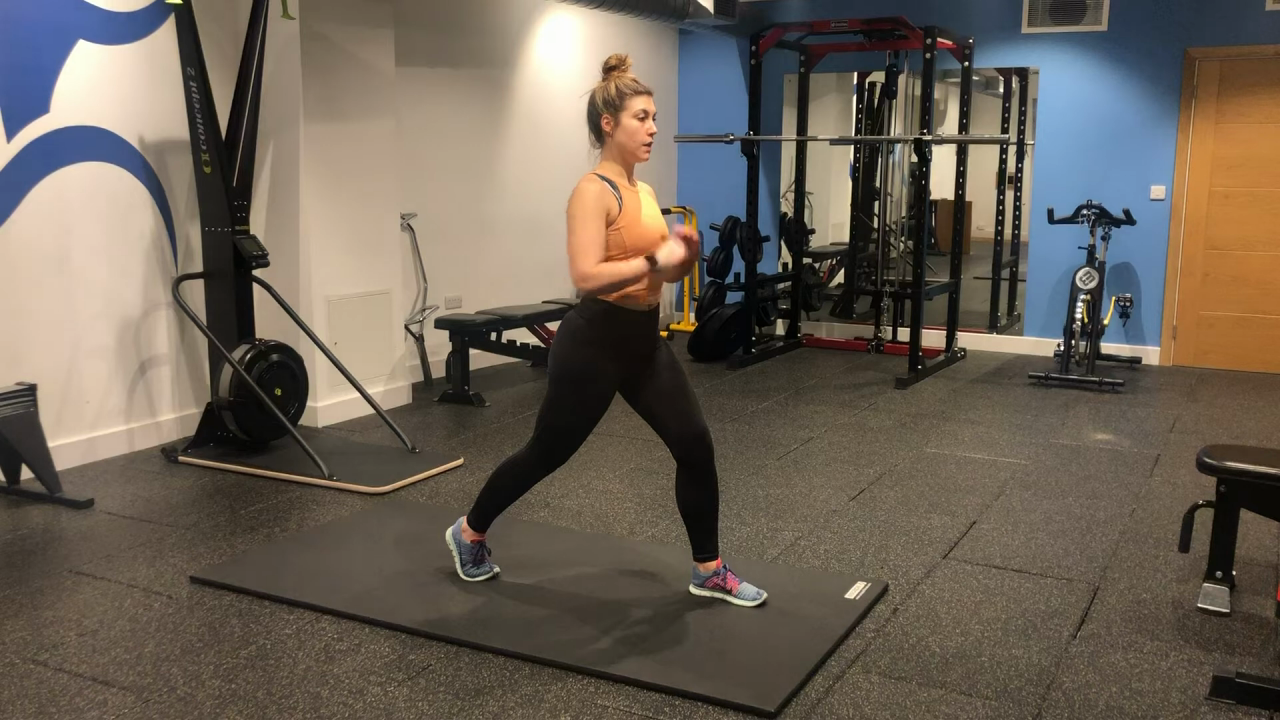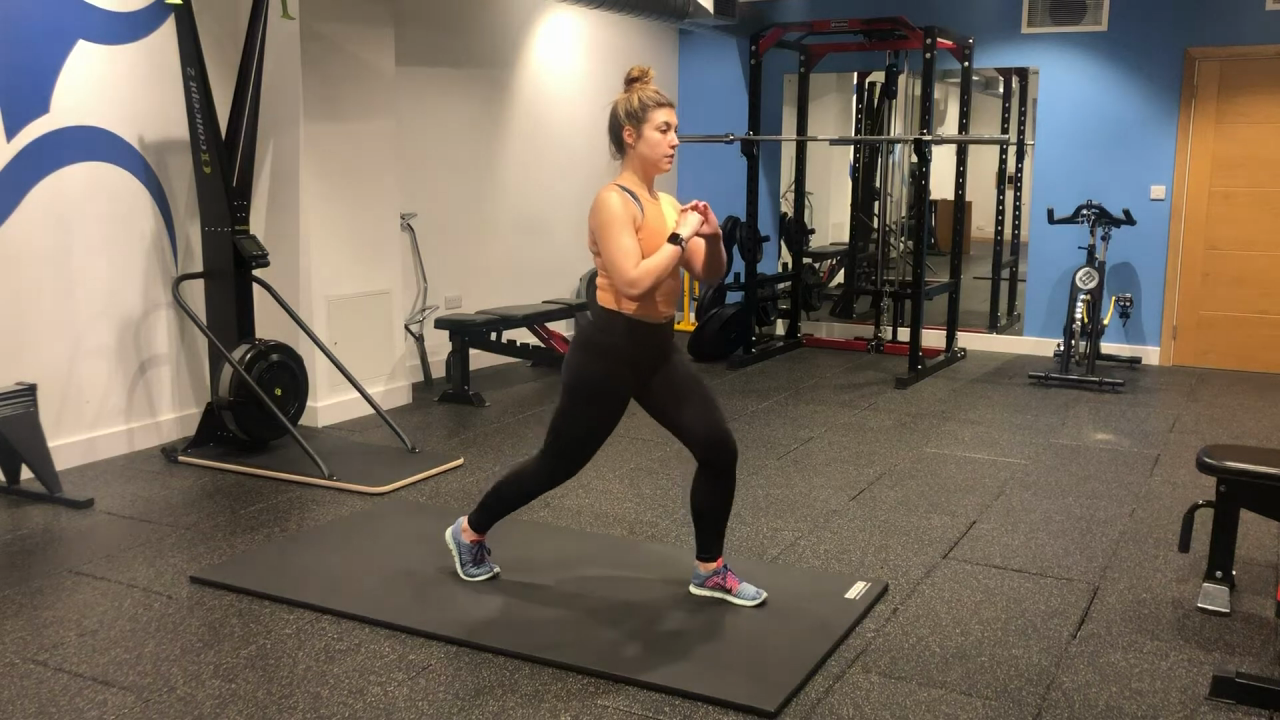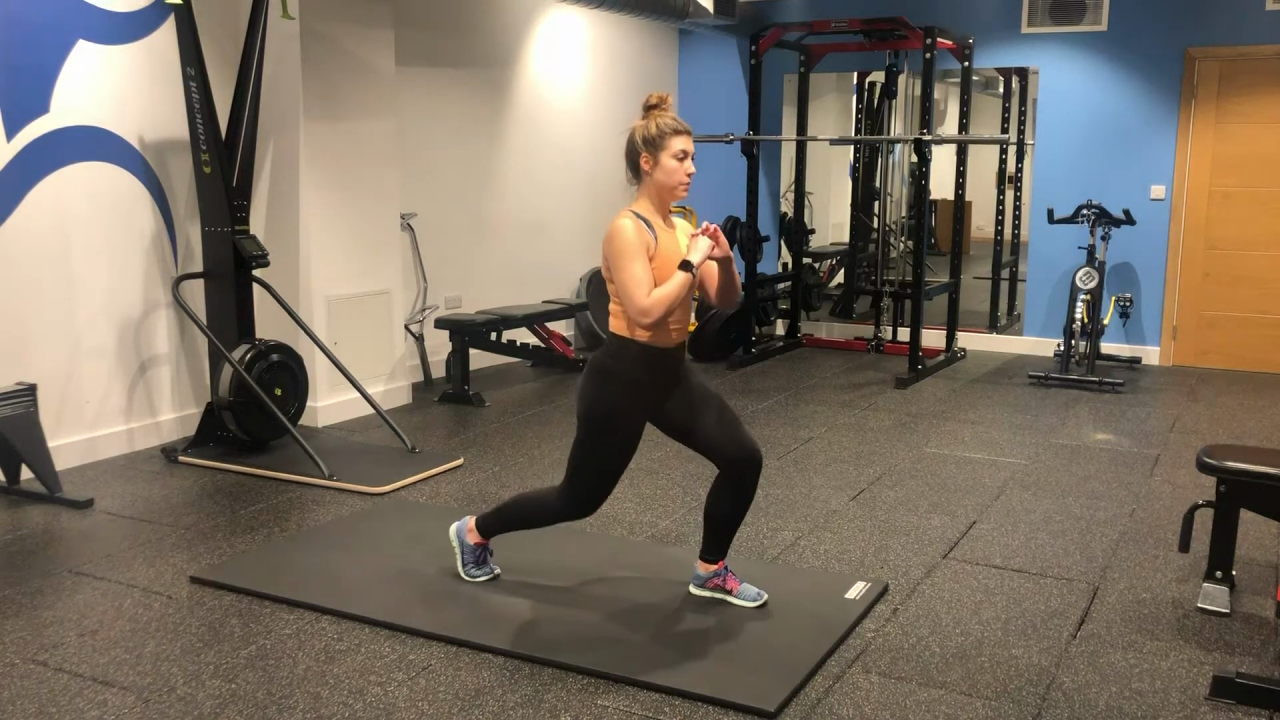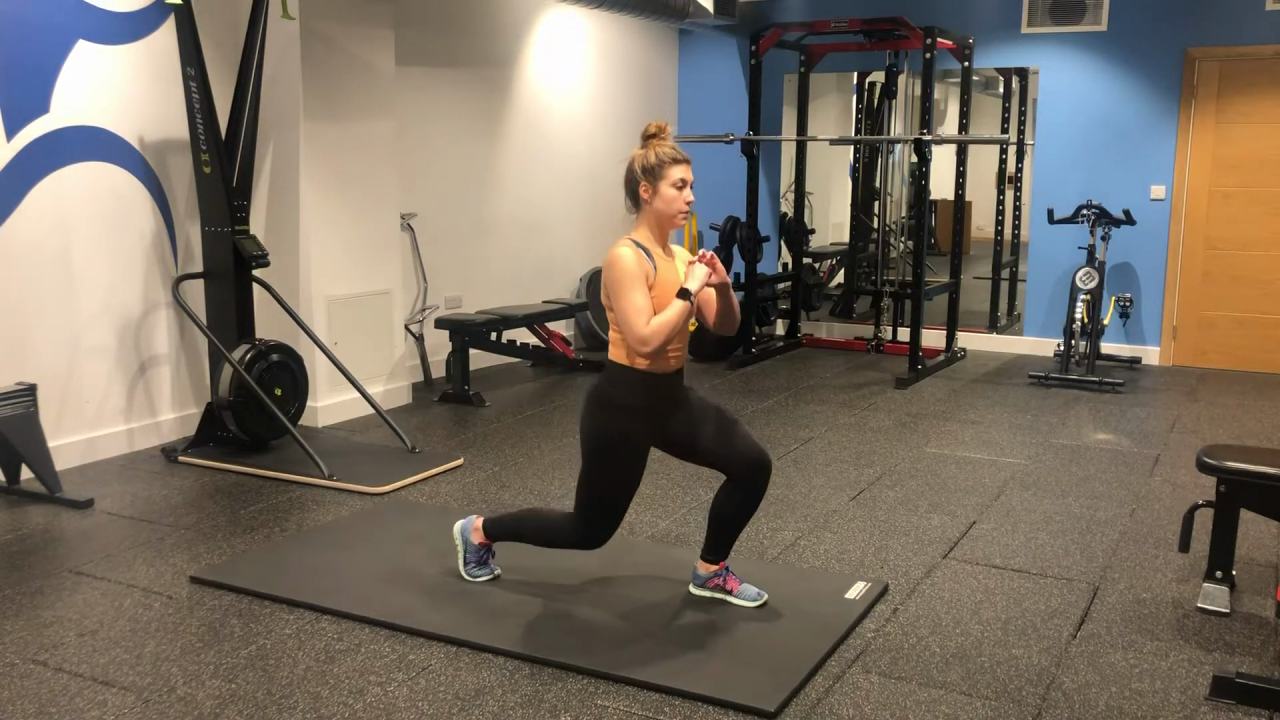
dt=0.5s
person 1, frame 1
left shoulder: (645, 193)
right shoulder: (593, 191)
left elbow: (650, 264)
right elbow: (587, 275)
left wrist: (683, 249)
right wrist: (657, 259)
left hip: (644, 339)
right hip: (594, 340)
left knee: (695, 446)
right knee: (547, 453)
left ankle: (709, 570)
right ankle: (469, 532)
person 1, frame 2
left shoulder: (667, 204)
right shoulder: (613, 202)
left elbow: (711, 277)
right elbow: (633, 282)
left wrist: (712, 237)
right wrist: (680, 236)
left hip: (659, 349)
right hip: (609, 349)
left knee: (719, 449)
right knee: (558, 464)
left ankle: (709, 571)
right ankle: (469, 531)
person 1, frame 3
left shoulder: (681, 229)
right shoulder: (627, 229)
left elbow: (727, 301)
right elbow: (645, 311)
left wrist: (724, 259)
right wrist: (691, 262)
left hip: (671, 373)
right hip: (622, 376)
left knee: (744, 459)
right knee: (580, 497)
left ankle: (710, 571)
right ankle: (474, 531)
person 1, frame 4
left shoulder: (678, 256)
right shoulder: (626, 258)
left elbow: (726, 327)
right elbow: (644, 340)
left wrist: (721, 286)
right wrist: (689, 289)
left hip: (670, 396)
right hip: (623, 402)
left knee: (753, 465)
right knee: (591, 529)
left ankle: (710, 572)
right ankle: (479, 531)
